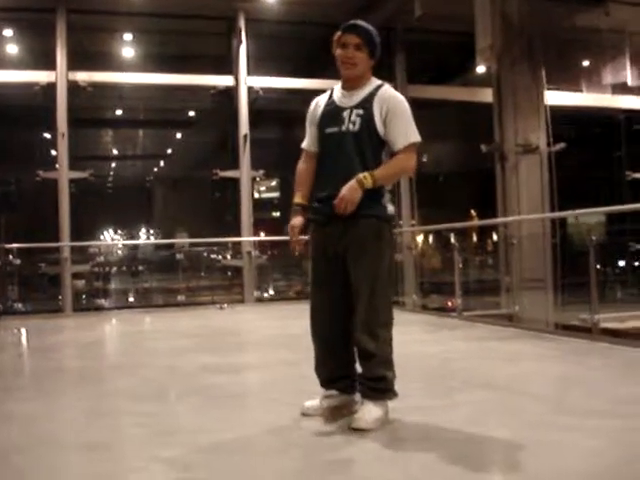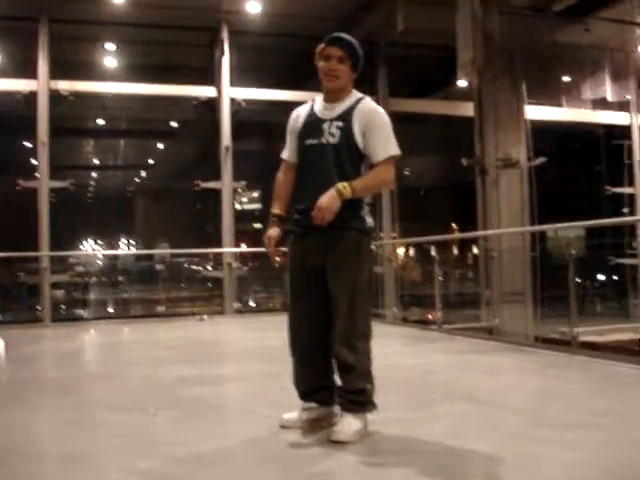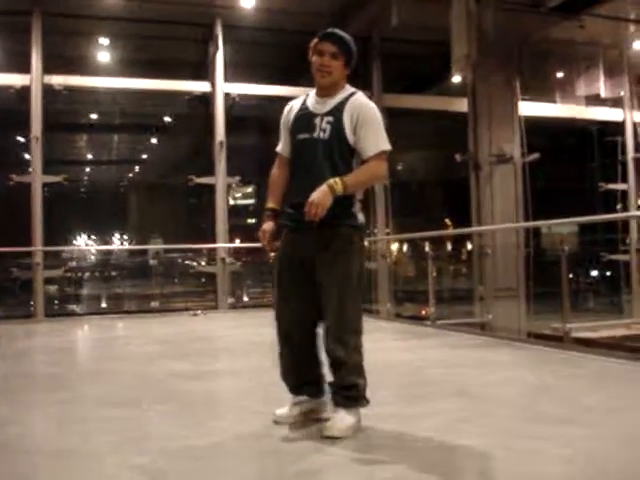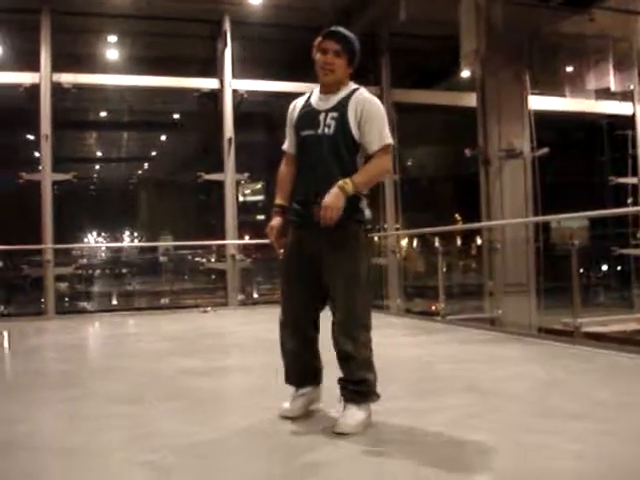
dt=0.2s
person 1, frame 1
left shoulder: (387, 100)
right shoulder: (320, 104)
left elbow: (408, 159)
right elbow: (308, 160)
left wrist: (362, 182)
right wrist: (299, 209)
left hip: (369, 219)
right hip: (324, 221)
left knee: (370, 311)
right knee: (326, 311)
left ankle: (375, 395)
right ankle: (339, 388)
person 1, frame 2
left shoulder: (368, 113)
right shoulder: (301, 115)
left elbow: (386, 172)
right elbow: (288, 171)
left wrist: (341, 191)
right wrist: (277, 219)
left hip: (348, 232)
right hip: (303, 232)
left knee: (349, 323)
right knee: (305, 323)
left ankle: (355, 407)
right ankle: (318, 400)
person 1, frame 3
left shoulder: (360, 108)
right shoulder: (294, 109)
left elbow: (378, 167)
left wrist: (333, 186)
right wrist: (271, 213)
left hip: (339, 228)
right hip: (295, 227)
left knee: (341, 319)
right knee: (292, 317)
left ankle: (348, 403)
right ankle: (308, 394)
person 1, frame 4
left shoulder: (364, 103)
right shoulder: (298, 107)
left elbow: (383, 162)
left wrist: (343, 189)
right wrist: (279, 210)
left hip: (345, 224)
right hip: (301, 224)
left knee: (350, 314)
right knee: (295, 311)
left ankle: (358, 398)
right ankle: (305, 385)
